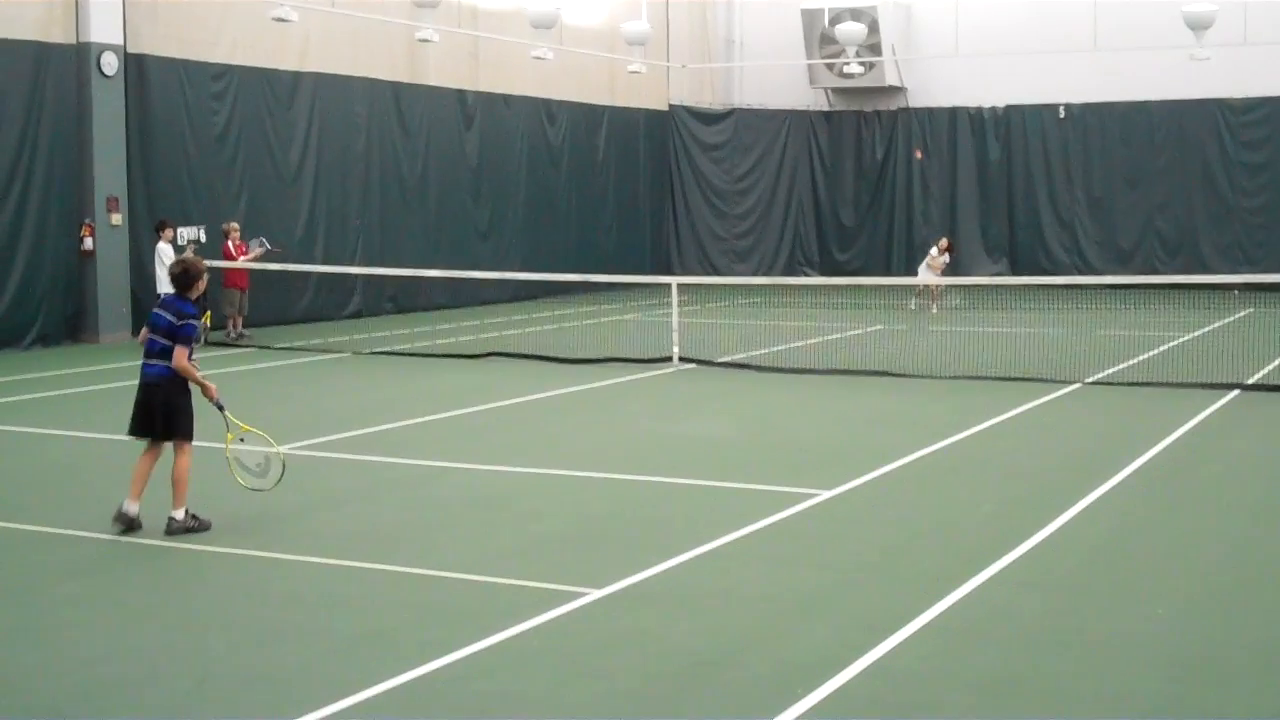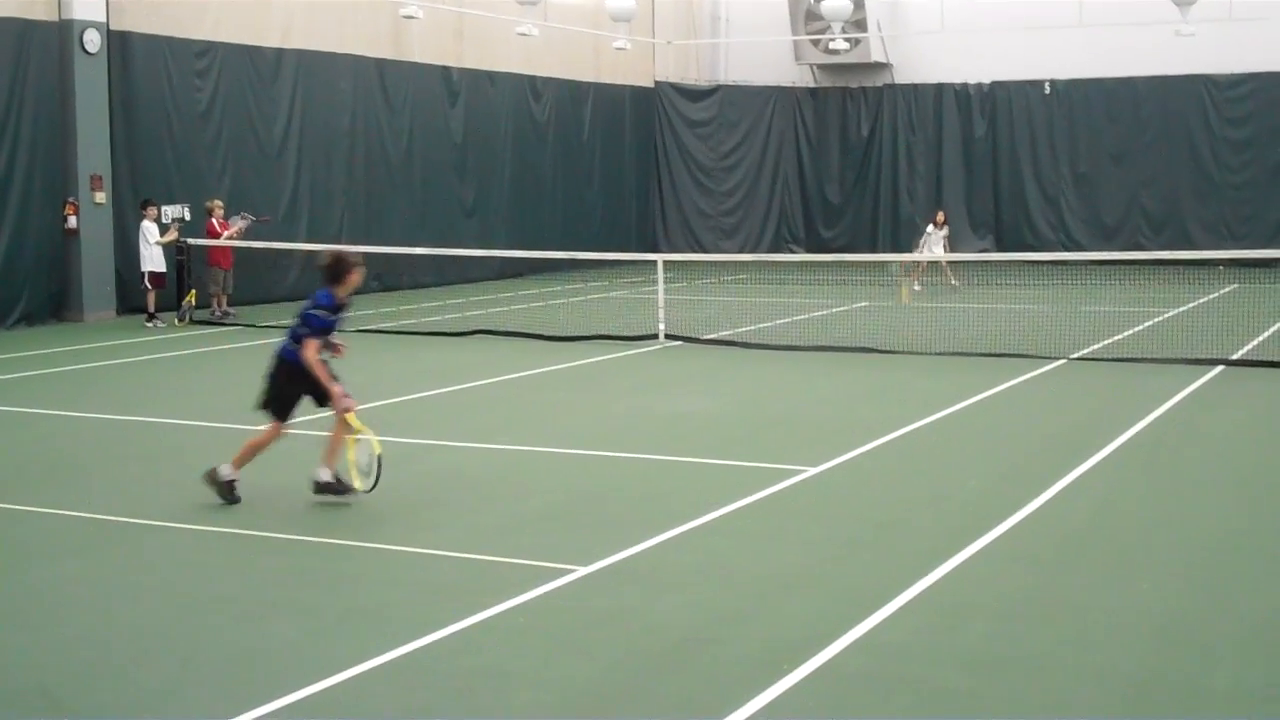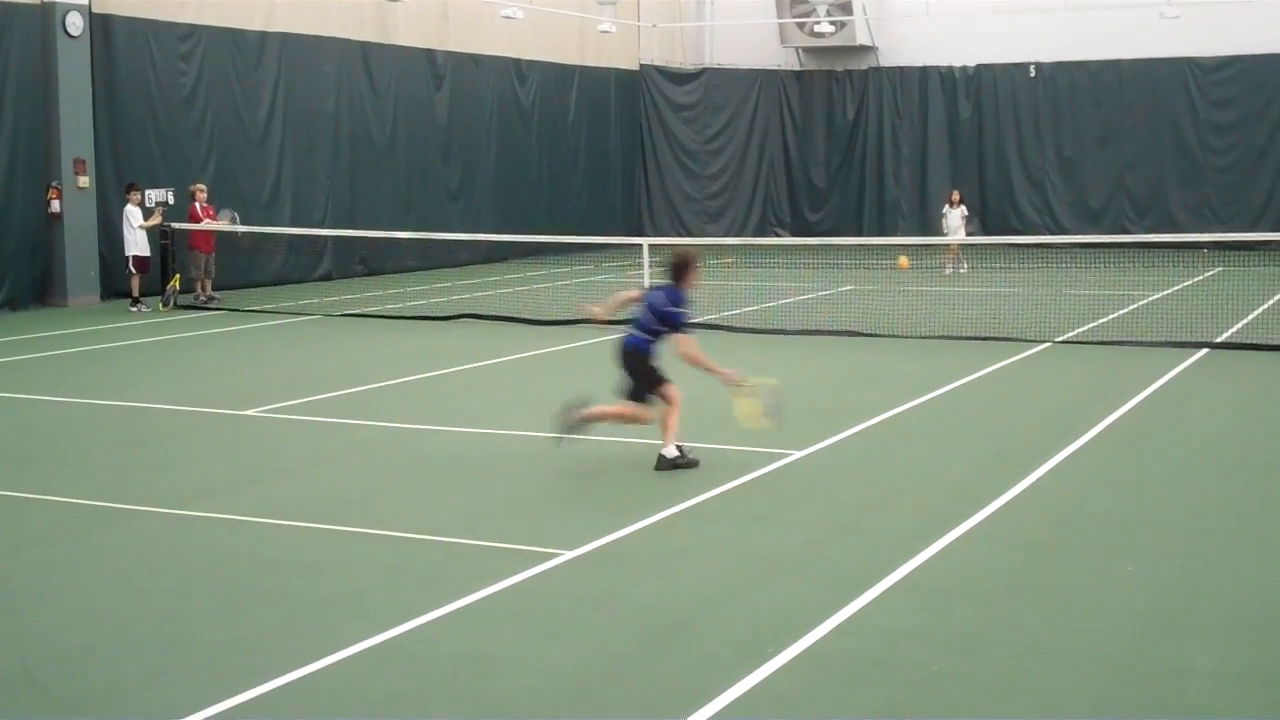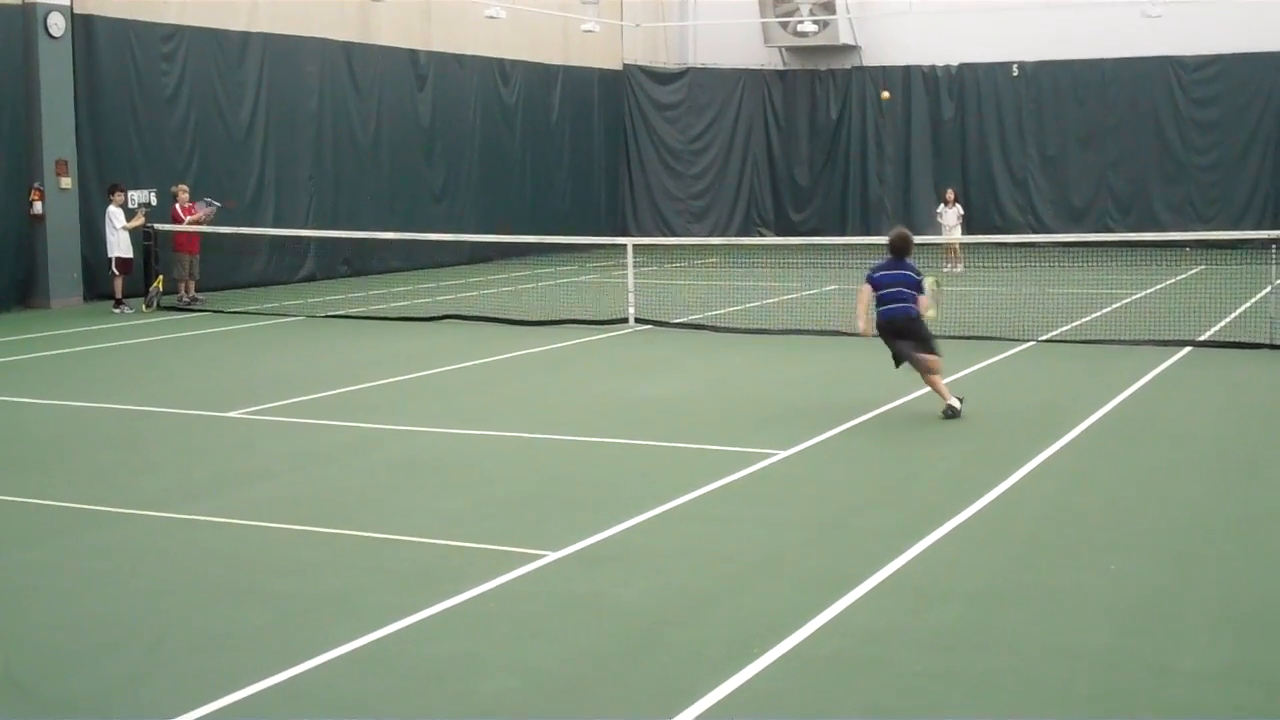
dt=0.7s
person 1, frame 1
left shoulder: (163, 302)
right shoulder: (188, 315)
left elbow: (144, 339)
right elbow: (179, 363)
right wrist: (204, 384)
left hip: (147, 381)
right hip: (170, 385)
left knee: (152, 448)
right knee: (183, 449)
left ankle: (129, 510)
right ankle: (179, 516)
person 1, frame 2
left shoulder: (337, 301)
right shoulder: (322, 307)
right elbow: (309, 355)
left wrist: (330, 344)
right wrist: (331, 386)
left hip: (307, 365)
right hip: (292, 365)
left knee: (346, 411)
right knee: (276, 428)
left ankle: (325, 477)
right ankle: (225, 474)
person 1, frame 3
left shoulder: (662, 290)
right shoulder: (675, 306)
left elbow: (629, 295)
right elbow: (686, 352)
left wrist: (604, 310)
right wrist: (719, 372)
left hip: (634, 349)
right hip: (636, 353)
left knee: (674, 399)
right knee: (643, 415)
left ankle: (670, 452)
right ankle: (583, 414)
person 1, frame 4
left shoulder: (876, 271)
right shoulder: (914, 273)
left elbow: (864, 294)
right elbow: (922, 307)
left wrist: (862, 321)
left hip: (885, 323)
right hip: (909, 319)
left knee: (927, 369)
right knee: (932, 362)
left ankle: (951, 401)
